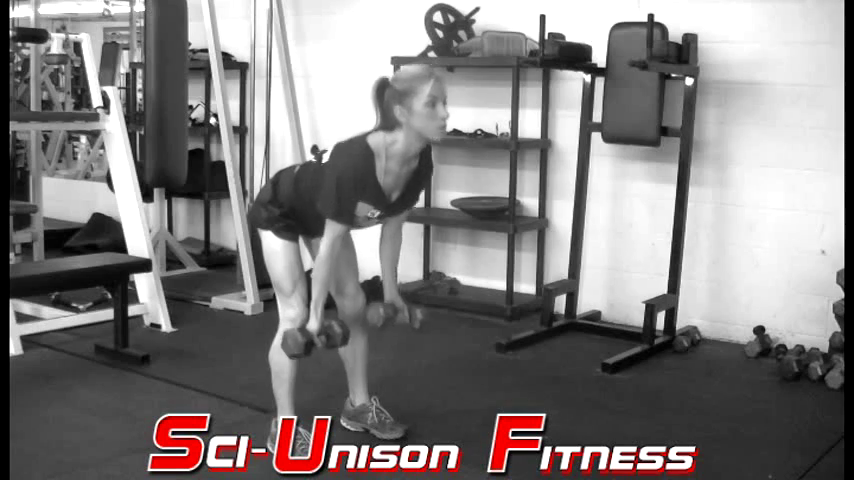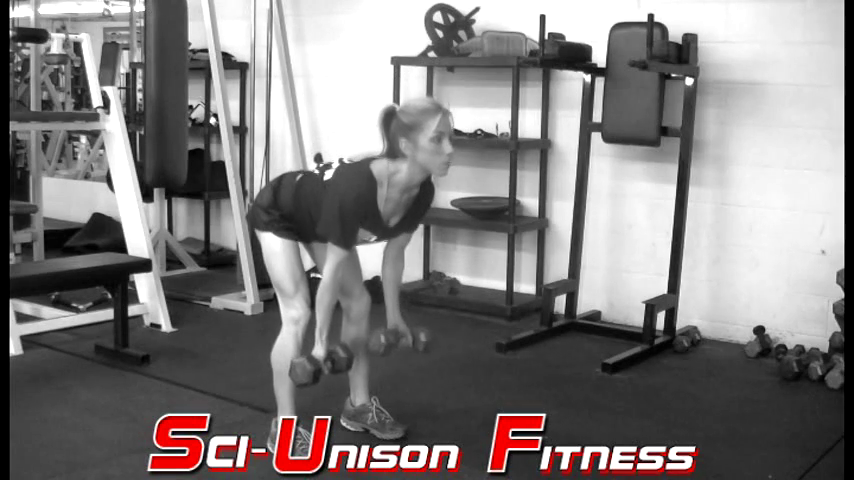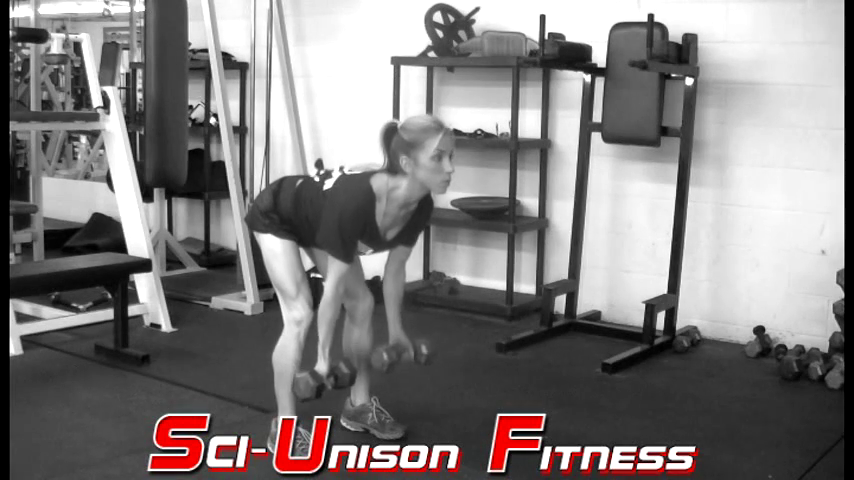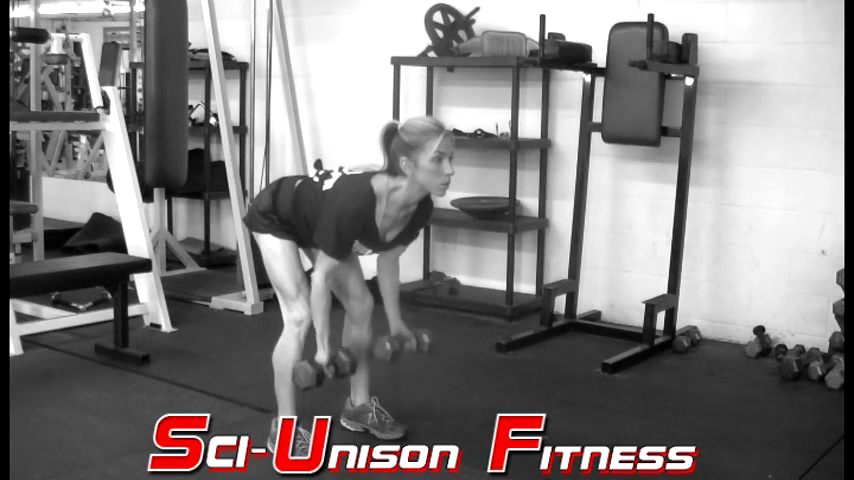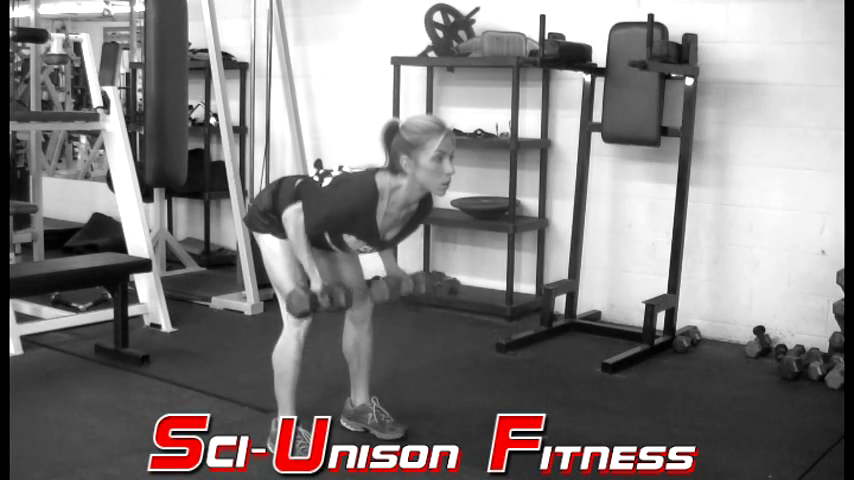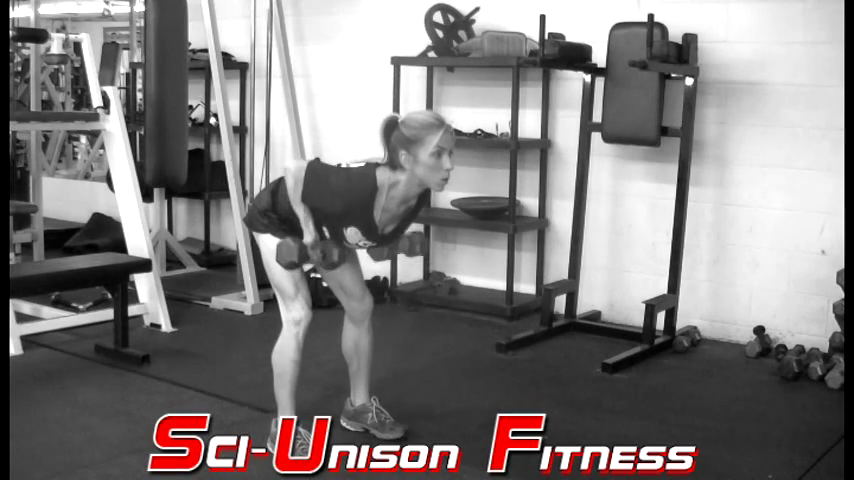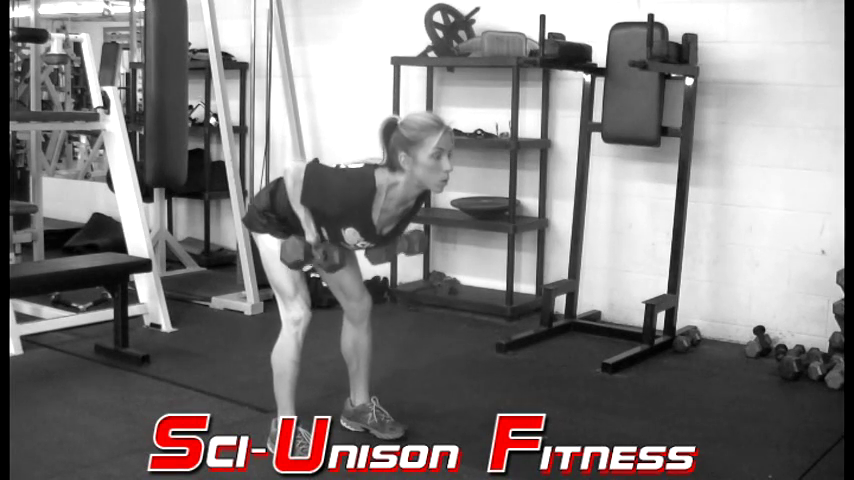
dt=0.3s
person 1, frame 1
left shoulder: (420, 164)
right shoulder: (354, 161)
left elbow: (392, 227)
right elbow: (331, 241)
left wrist: (390, 289)
right wrist: (316, 313)
left hip: (324, 216)
right hip: (280, 212)
left knee: (354, 304)
right knee: (294, 312)
left ankle: (359, 405)
right ankle: (283, 426)
person 1, frame 2
left shoulder: (420, 192)
right shoulder: (357, 187)
left elbow: (394, 253)
right elbow: (334, 268)
left wrist: (393, 315)
right wrist: (320, 340)
left hip: (318, 218)
right hip: (277, 215)
left knee: (358, 303)
right knee: (297, 313)
left ankle: (359, 406)
right ankle: (284, 427)
person 1, frame 3
left shoulder: (419, 206)
right shoulder: (355, 201)
left elbow: (395, 268)
right elbow: (335, 283)
left wrist: (395, 329)
right wrist: (323, 355)
left hip: (317, 220)
right hip: (277, 217)
left knee: (362, 303)
right knee: (300, 314)
left ankle: (359, 405)
person 1, frame 4
left shoulder: (420, 207)
right shoulder: (357, 201)
left elbow: (387, 256)
right elbow: (323, 272)
left wrist: (395, 321)
right wrist: (322, 347)
left hip: (317, 222)
right hip: (276, 217)
left knee: (361, 305)
right knee: (299, 315)
left ankle: (359, 406)
right ankle: (284, 427)
person 1, frame 5
left shoulder: (420, 204)
right shoulder: (360, 195)
right elbow: (292, 216)
left wrist: (391, 267)
right wrist: (314, 280)
left hip: (321, 224)
right hip: (277, 217)
left knee: (362, 305)
right knee: (301, 316)
left ankle: (360, 406)
person 1, frame 6
left shoulder: (417, 195)
right shoulder: (359, 187)
right elbow: (294, 171)
left wrist: (385, 236)
right wrist: (307, 229)
left hip: (326, 223)
right hip: (277, 216)
left knee: (360, 305)
right knee: (298, 315)
left ankle: (359, 406)
right ankle: (283, 428)
person 1, frame 7
left shoulder: (416, 195)
right shoulder: (358, 188)
right elbow: (294, 172)
left wrist: (388, 235)
right wrist: (309, 229)
left hip: (326, 225)
right hip: (276, 217)
left knee: (359, 306)
right knee: (298, 315)
left ankle: (359, 405)
